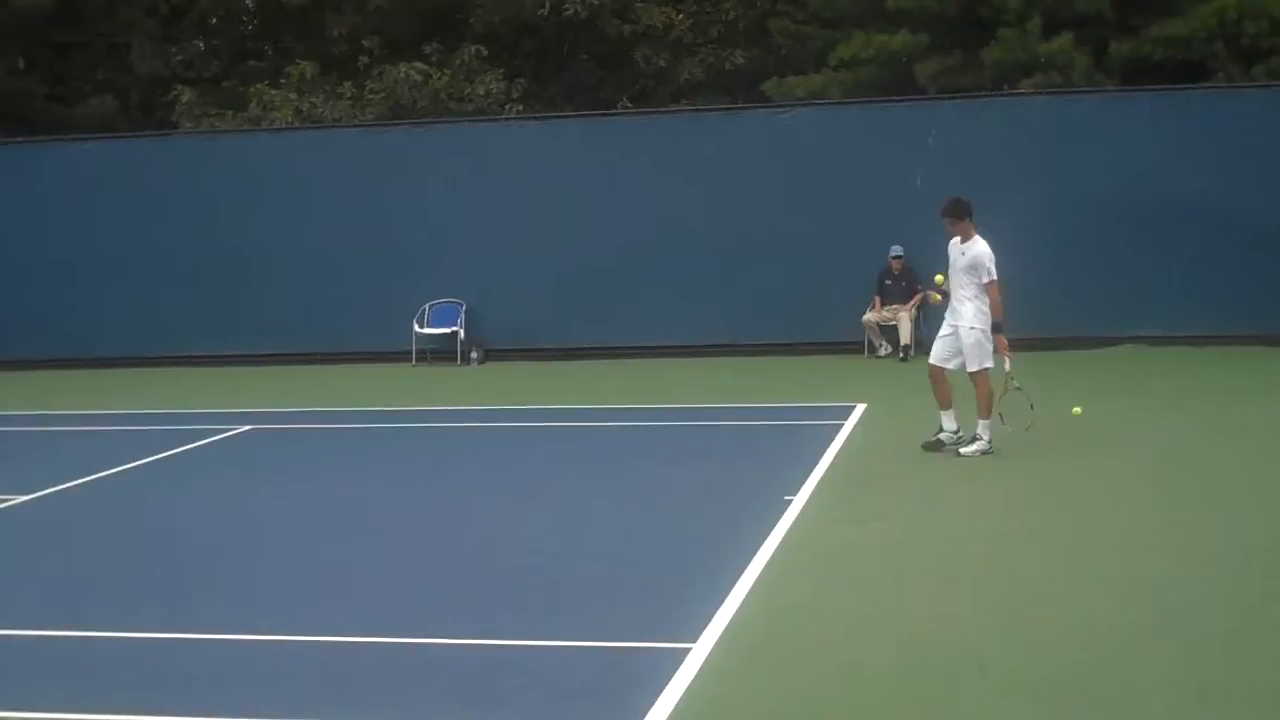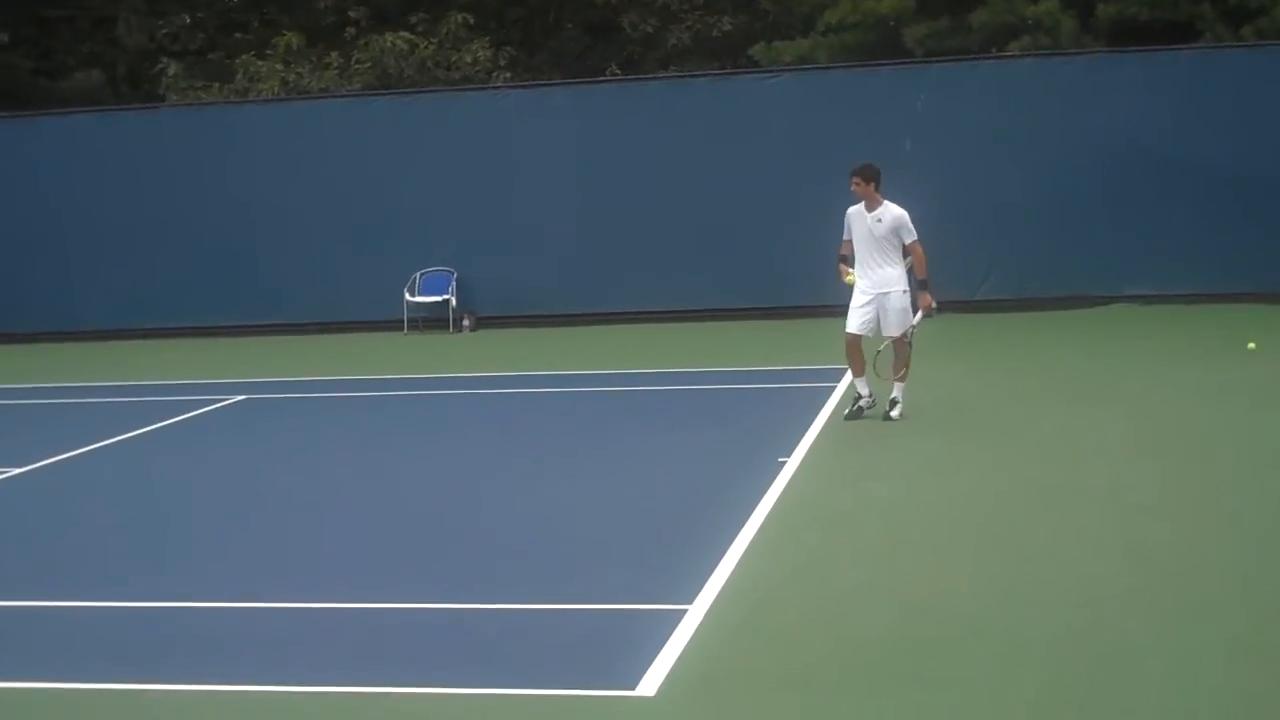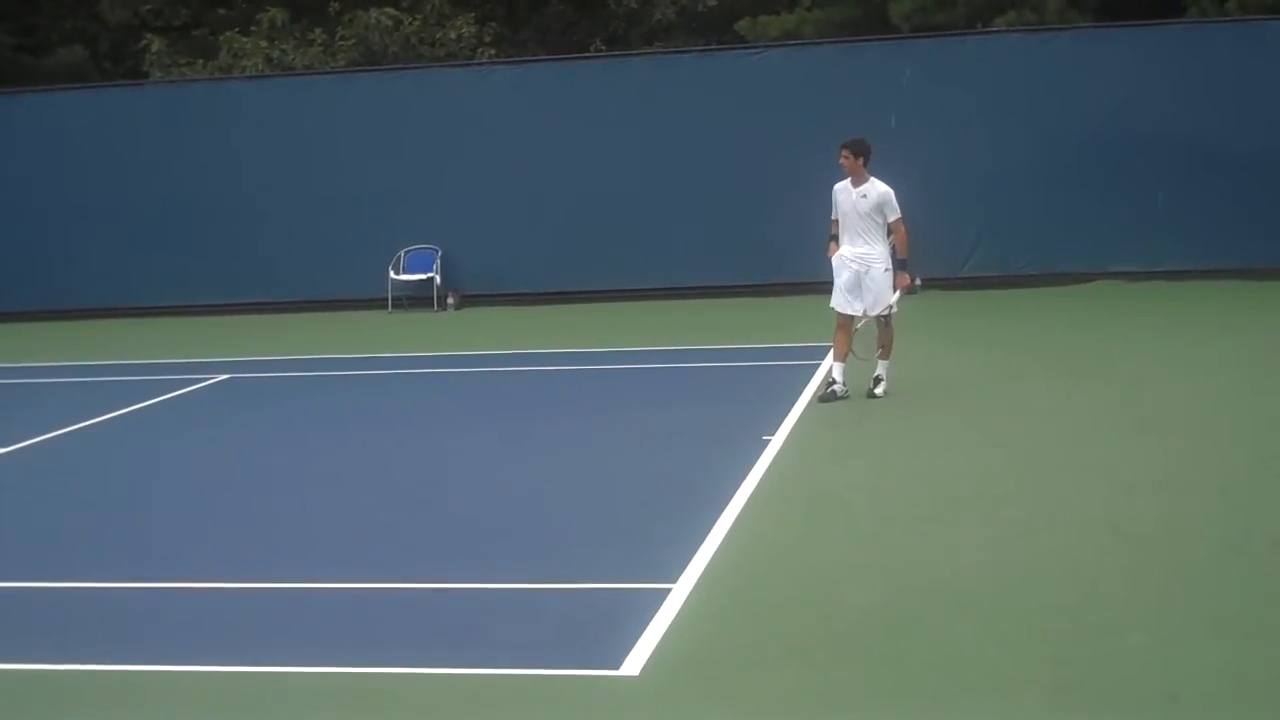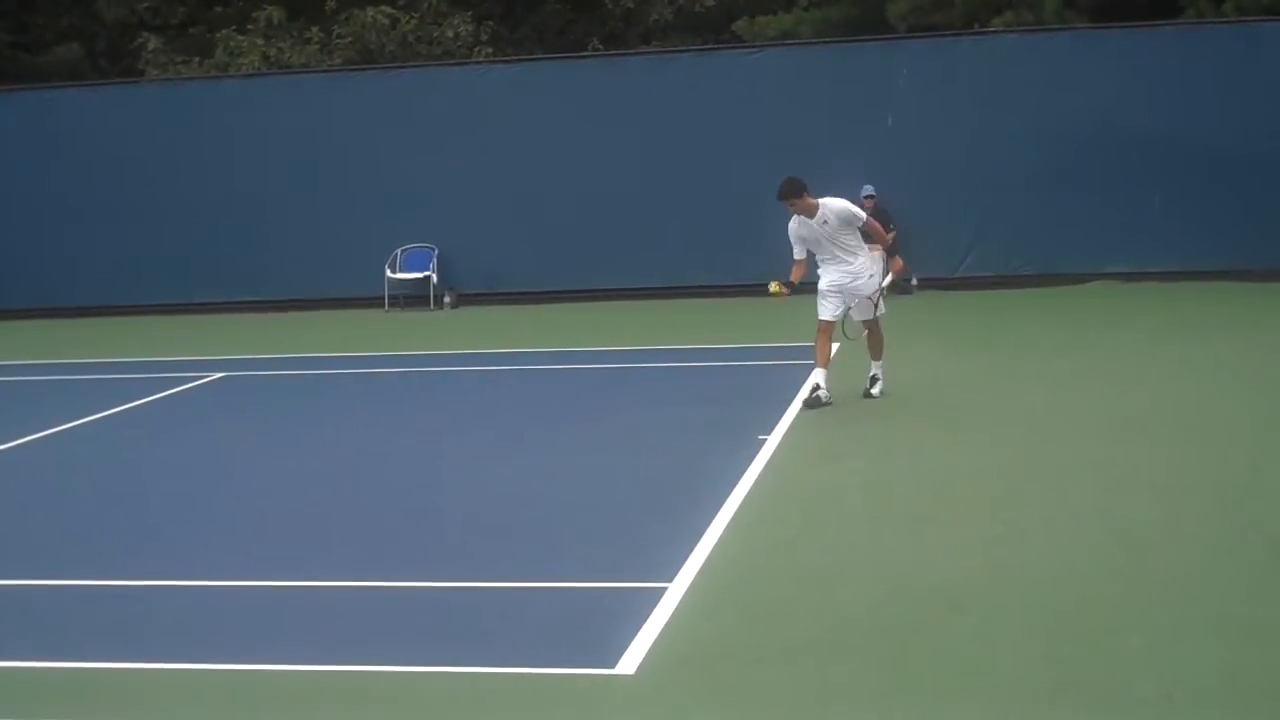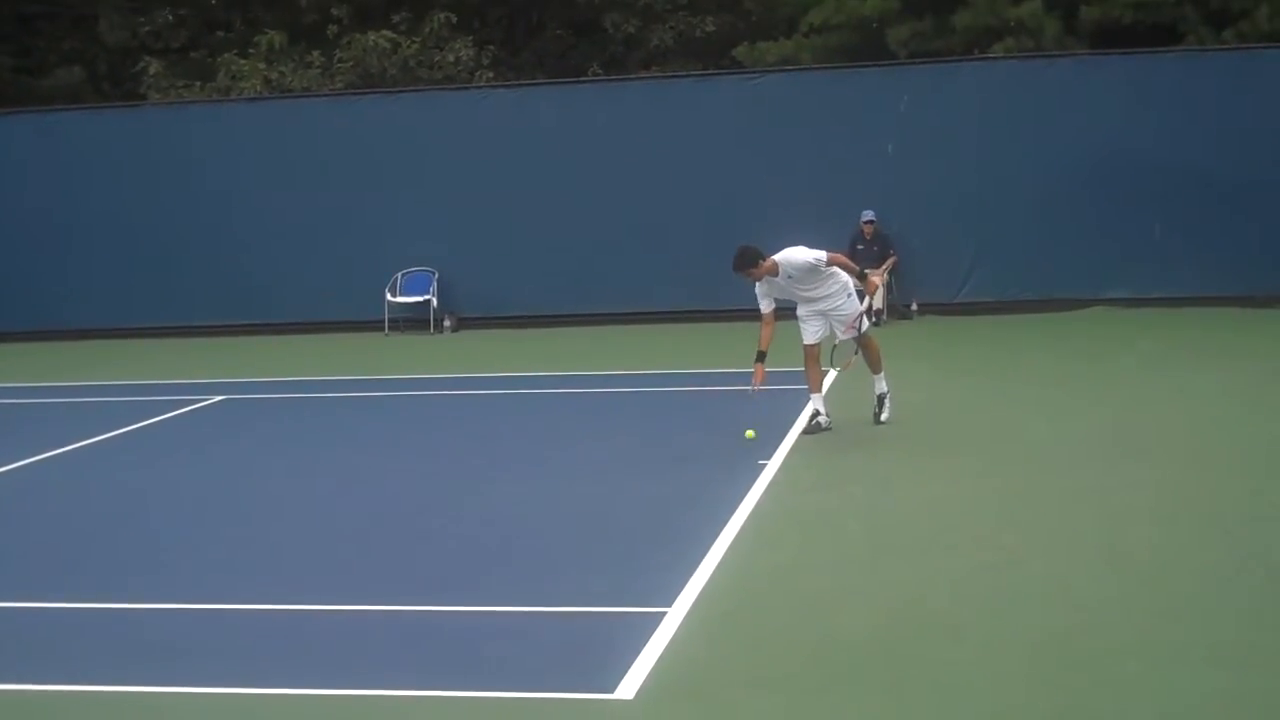
dt=1s
person 1, frame 1
left shoulder: (981, 251)
right shoulder: (953, 245)
left elbow: (994, 293)
left wrist: (999, 332)
right wrist: (944, 291)
left hip: (974, 323)
right hip: (952, 321)
left knee: (978, 376)
right knee: (935, 371)
left ankle: (983, 436)
right ankle: (950, 430)
person 1, frame 2
left shoulder: (897, 215)
right shoulder: (852, 214)
left elbow: (916, 252)
left wrist: (923, 290)
right wrist: (843, 262)
left hip: (894, 288)
right hip: (864, 289)
left knee: (898, 342)
right knee: (851, 339)
left ankle: (897, 399)
right ankle: (864, 395)
person 1, frame 3
left shoulder: (882, 192)
right shoulder: (838, 190)
left elbow: (898, 231)
left wrist: (902, 269)
right wrist: (833, 241)
left hip: (877, 265)
right hip: (847, 264)
left knee: (883, 320)
right knee: (843, 321)
left ankle: (881, 376)
right ankle: (837, 381)
person 1, frame 4
left shoulder: (838, 207)
right shoulder: (795, 228)
left elbow: (872, 226)
right elbow: (800, 264)
left wrist: (893, 255)
right wrist: (788, 286)
left hip: (861, 272)
right hip: (830, 278)
left knee: (871, 324)
right knee: (824, 327)
left ankle: (876, 375)
right ankle: (820, 388)
person 1, frame 5
left shoulder: (795, 258)
right shoulder: (763, 287)
left elbow: (837, 259)
right elbow: (767, 323)
left wrist: (865, 279)
right wrist: (760, 363)
left hip: (838, 292)
right hip: (809, 305)
left knee: (864, 340)
right knee: (810, 353)
left ankle: (881, 392)
right ankle: (820, 414)
